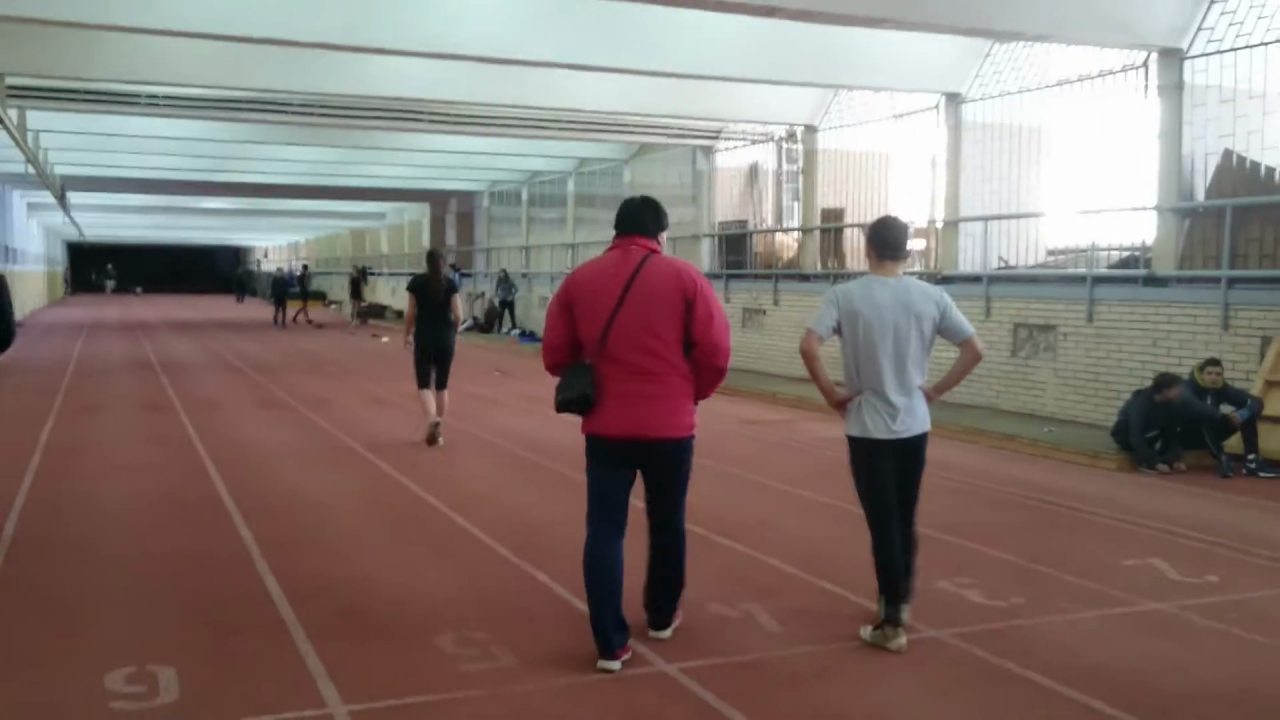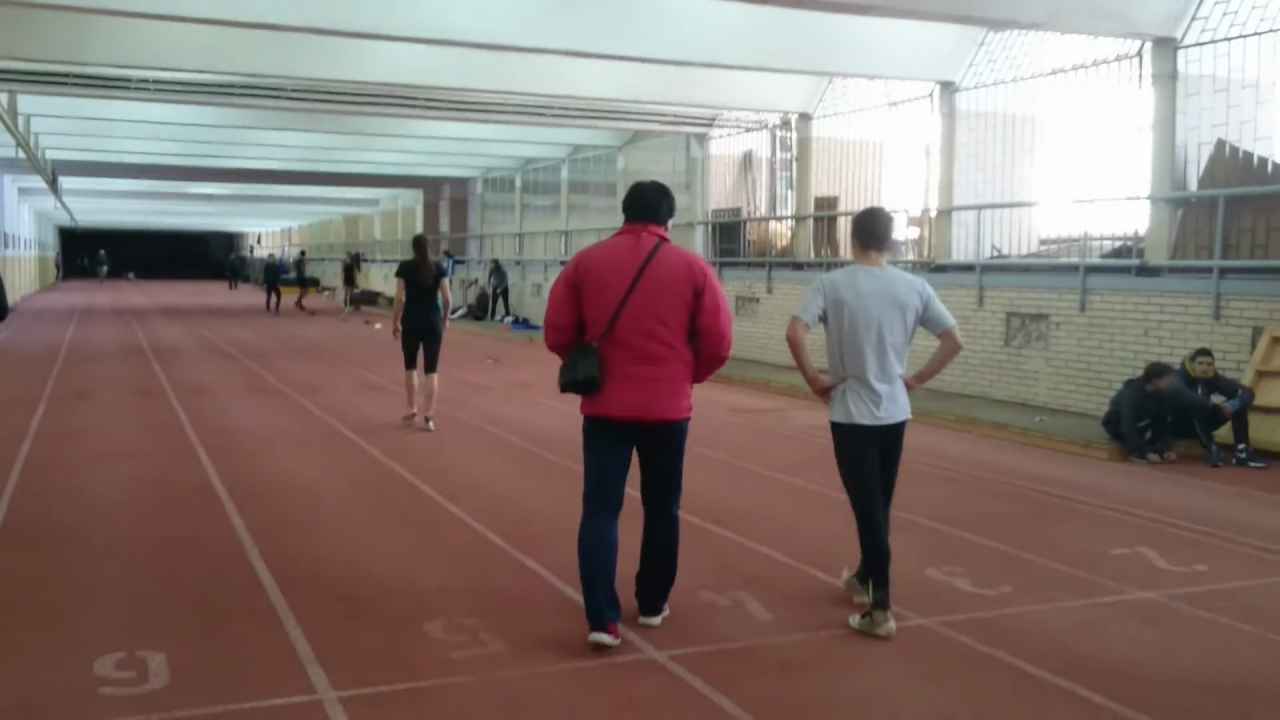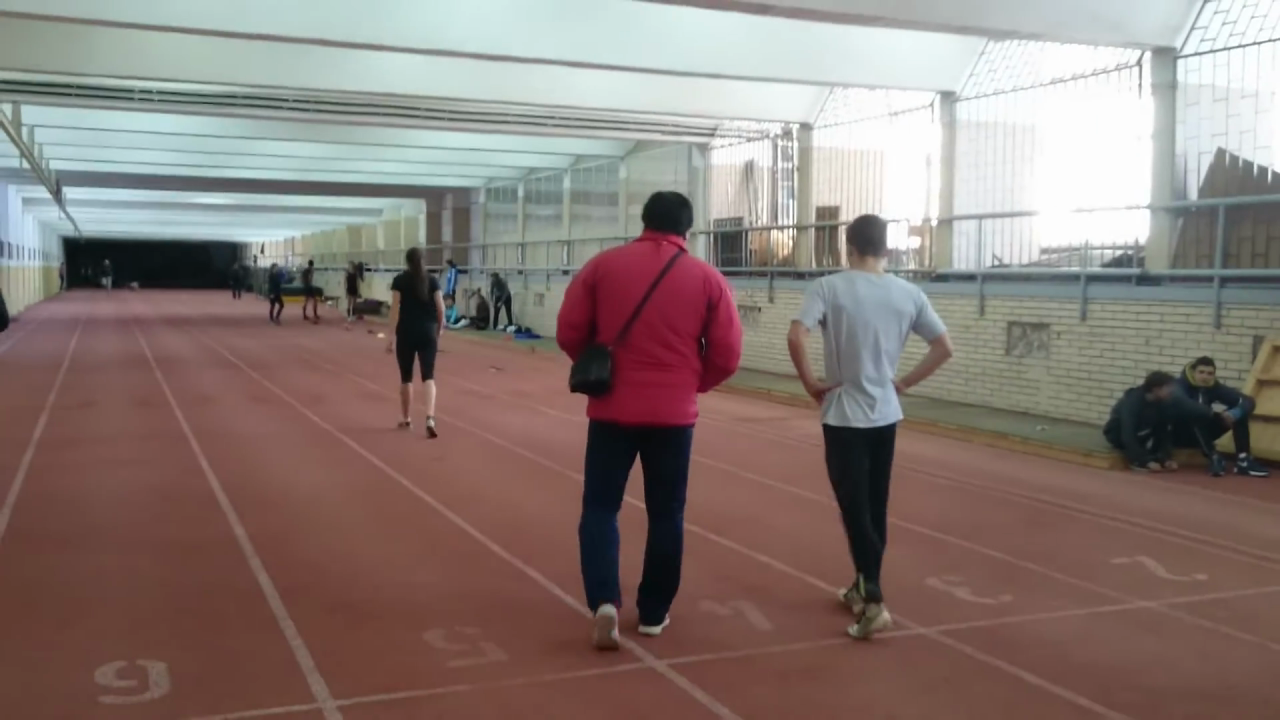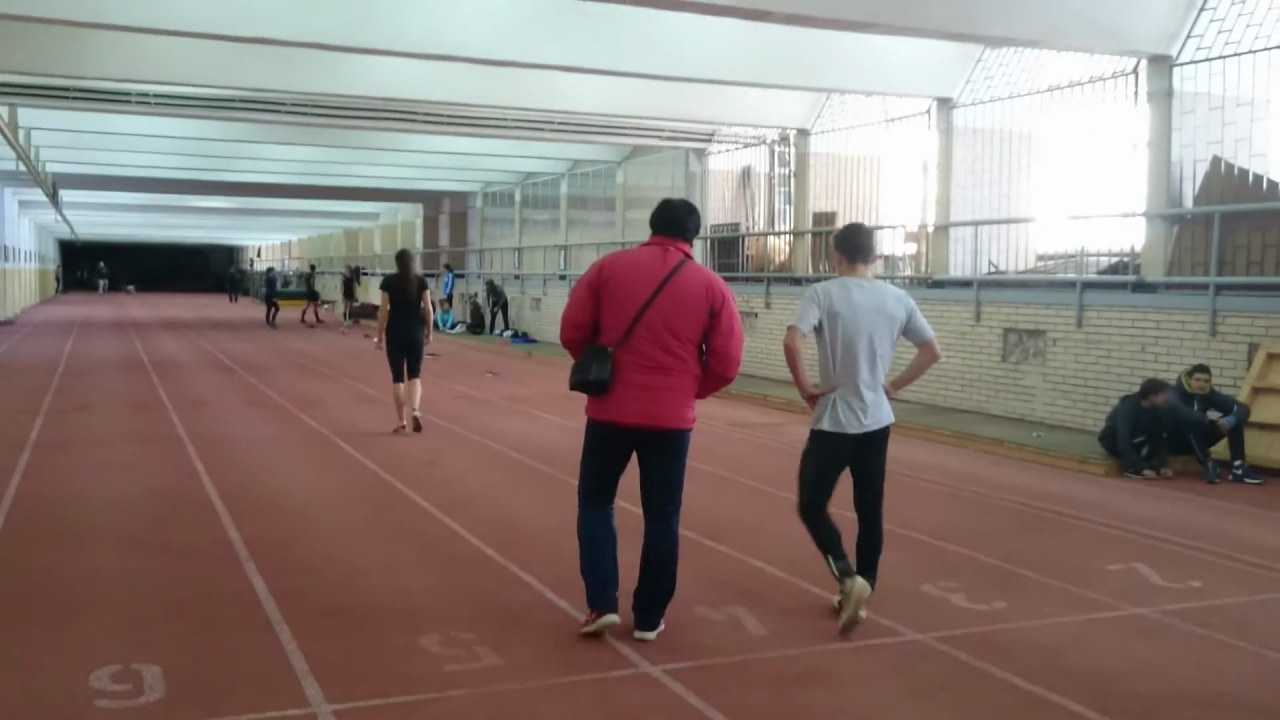
dt=0.2s
person 1, frame 1
left shoulder: (579, 279)
right shoulder: (685, 277)
left elbow: (555, 357)
right elbow: (715, 352)
right wrist: (691, 394)
left hip: (605, 424)
right hip: (669, 423)
left knee: (604, 530)
right knee: (667, 524)
left ankle: (611, 643)
right ankle: (662, 616)
person 1, frame 2
left shoulder: (587, 261)
right shoulder: (693, 266)
left elbow: (557, 335)
right elbow: (717, 343)
left hip: (605, 406)
right hip: (667, 407)
left knee: (600, 510)
right knee: (661, 508)
left ankle: (602, 619)
right ankle: (652, 603)
person 1, frame 3
left shoulder: (604, 264)
right shoulder: (707, 278)
left elbow: (569, 333)
right elbow: (726, 355)
left hip: (612, 409)
right hip: (674, 413)
left knee: (600, 508)
right knee: (666, 515)
left ankle: (603, 600)
right ankle: (653, 612)
person 1, frame 4
left shoulder: (609, 267)
right shoulder: (711, 286)
left elbow: (572, 333)
right elbow: (726, 364)
left hip: (609, 410)
right hip: (671, 416)
left knee: (595, 505)
right knee: (662, 518)
left ankle: (602, 604)
right ankle: (649, 617)
person 2, frame 1
left shoulder: (845, 295)
right shoulder: (932, 296)
left elbow: (808, 346)
right elbow: (974, 350)
left wrist: (832, 393)
right wrist: (936, 390)
left hip: (868, 429)
right hip: (914, 426)
left knee: (883, 524)
right knee: (905, 519)
left ankle: (892, 624)
right ankle: (901, 599)
person 2, frame 2
left shoulder: (832, 283)
right shoulder: (915, 287)
left elbow: (795, 333)
right elbow: (954, 341)
left wrist: (815, 380)
right wrist: (916, 379)
left hip: (851, 415)
right hip: (895, 413)
left knee: (868, 510)
right knee: (879, 505)
left ankle: (880, 608)
right ankle: (865, 579)
person 2, frame 3
left shoulder: (829, 287)
right shoulder: (909, 293)
left elbow: (795, 337)
right elbow: (944, 348)
left wrist: (810, 382)
right wrist: (905, 382)
left hip: (843, 418)
right hip: (886, 417)
left knee: (854, 512)
right knee: (875, 508)
left ankle: (873, 603)
right ankle: (863, 590)
person 2, frame 4
left shoulder: (823, 293)
right shoulder: (898, 298)
left elbow: (792, 343)
right elbow: (932, 351)
left wrist: (805, 388)
right wrist: (894, 385)
left hip: (834, 422)
right hip: (877, 422)
left knee: (812, 505)
right knee: (869, 511)
left ankle: (851, 580)
right ankle: (860, 591)
person 3, frame 1
left shoulder: (417, 282)
right shoulder: (450, 283)
left elbow: (410, 313)
right elbow: (458, 315)
left wrist: (407, 334)
right wrist: (453, 331)
left hip: (423, 337)
right hip: (445, 338)
left knee: (424, 385)
right knee: (441, 386)
left ankle: (433, 418)
right ankle: (438, 432)
person 3, frame 2
left shoulder: (404, 267)
right shoulder: (437, 268)
left elbow: (399, 297)
right elbow: (447, 297)
left wrist: (395, 322)
right wrist: (445, 318)
left hip: (411, 322)
right hip: (433, 322)
left knee: (410, 367)
right knee: (431, 370)
left ankle: (412, 411)
right ankle: (429, 417)
person 3, frame 3
left shoulder: (400, 280)
right shoulder: (432, 280)
left elbow: (395, 309)
right elbow: (440, 309)
left wrist: (392, 336)
right wrist: (439, 328)
left hip: (406, 333)
right hip: (427, 332)
left knee: (406, 377)
right knee: (428, 376)
left ankle: (406, 419)
right ankle: (429, 417)
person 3, frame 4
left shoulder: (389, 281)
right shoulder: (421, 281)
left elbow: (384, 310)
right elbow: (428, 309)
left wrist: (380, 334)
right wrist: (429, 331)
left hip: (395, 333)
right hip: (416, 333)
left knee: (398, 379)
right knee: (414, 376)
left ankle: (402, 423)
right ankle: (415, 411)
